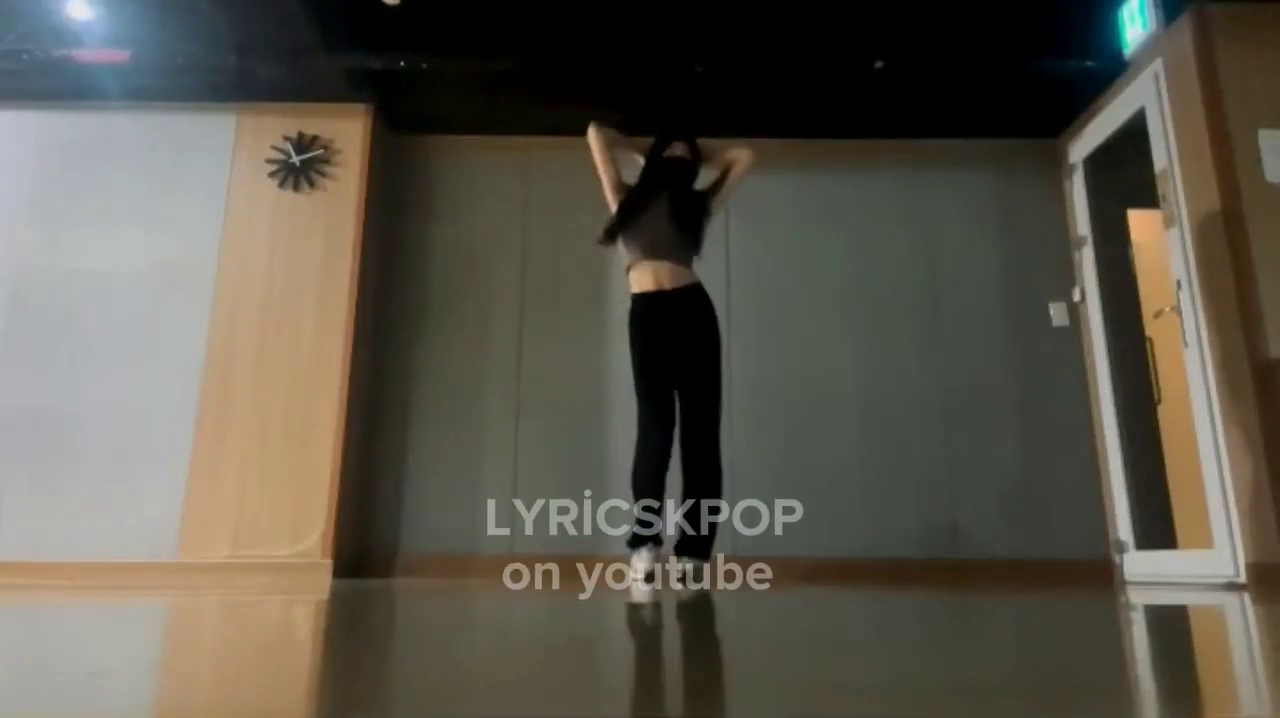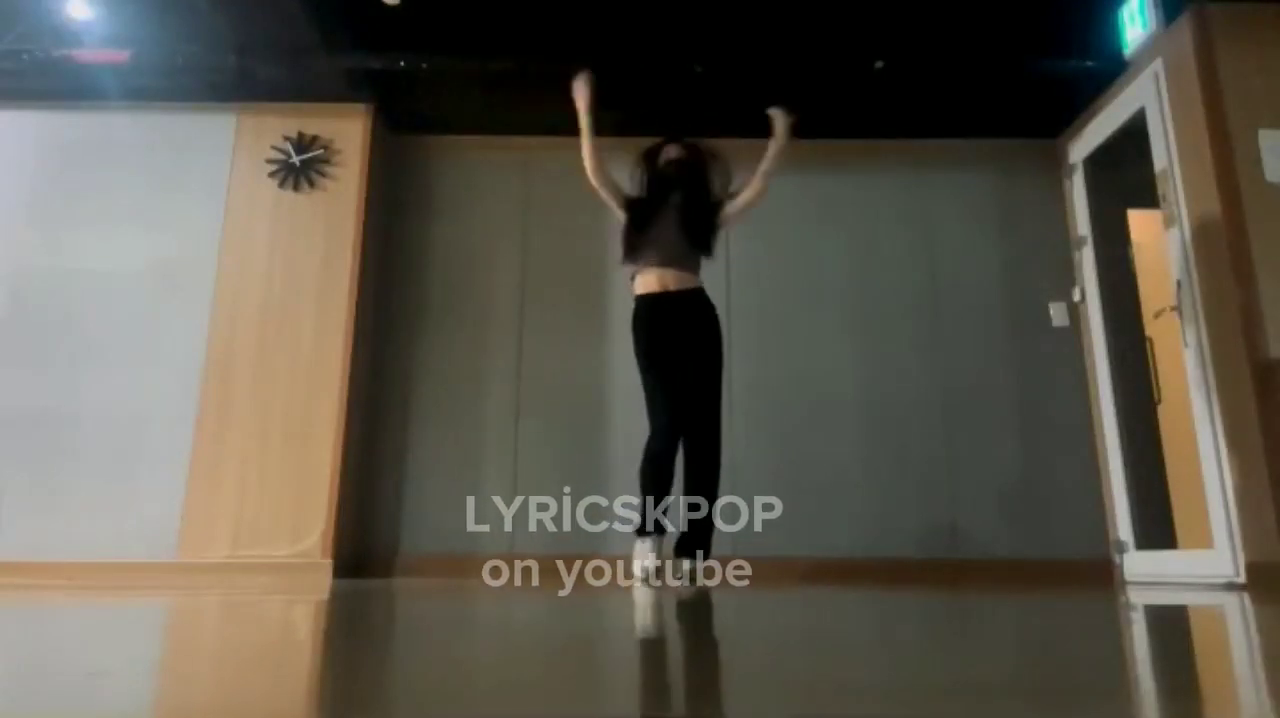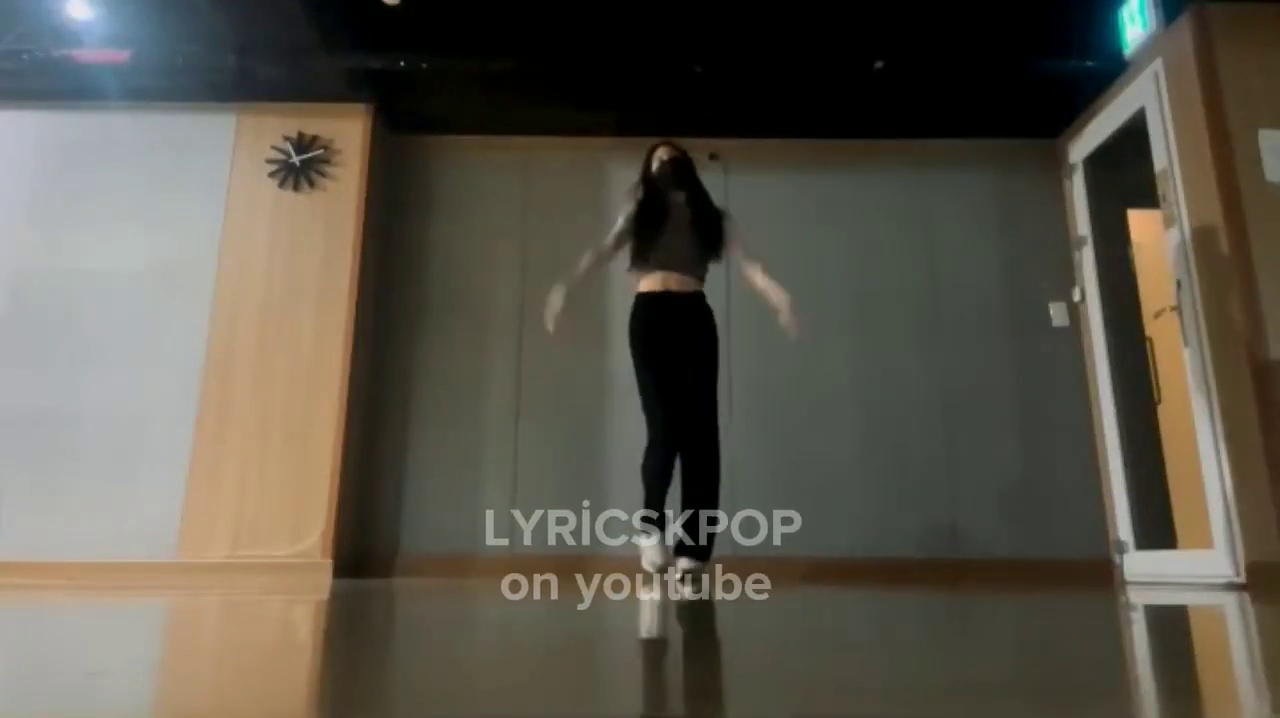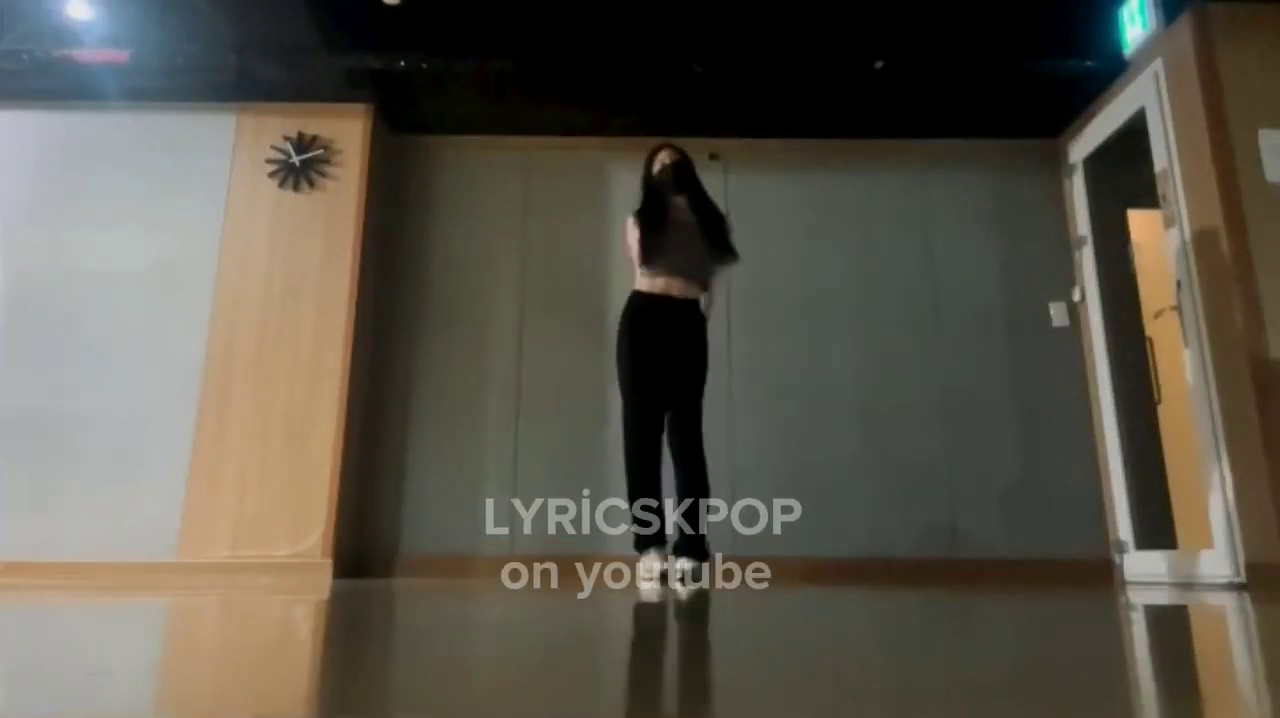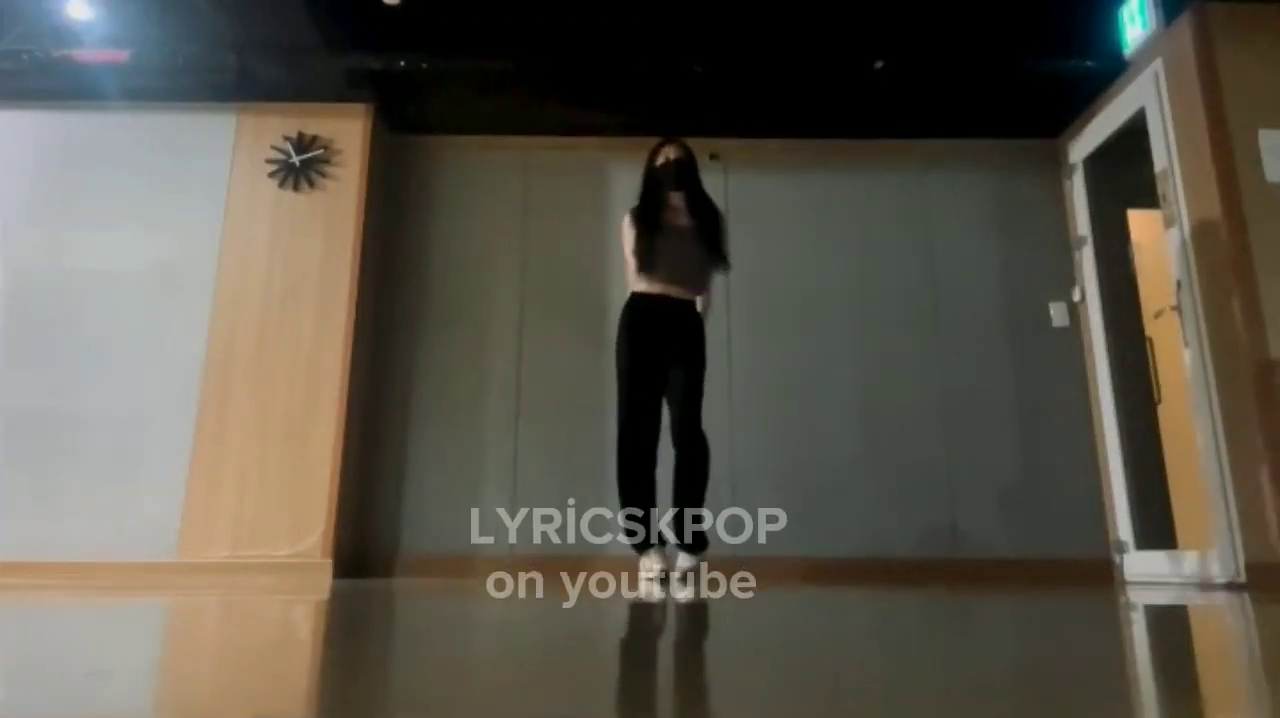
dt=0.2s
person 1, frame 1
left shoulder: (697, 205)
right shoulder: (626, 200)
left elbow: (743, 158)
right elbow: (596, 135)
left wrist: (701, 160)
right wrist: (640, 151)
left hip: (693, 310)
right hip: (648, 314)
left knee: (700, 431)
right knee: (655, 427)
left ankle: (691, 553)
right ankle: (644, 546)
person 1, frame 2
left shoulder: (707, 209)
right shoulder: (635, 208)
left elbow: (755, 188)
right elbow: (594, 172)
left wrist: (780, 135)
right wrist: (585, 112)
left hip: (697, 315)
right hip: (651, 314)
left knee: (702, 427)
right knee: (666, 418)
left ankle: (692, 551)
right ankle: (649, 534)
person 1, frame 3
left shoulder: (709, 217)
right shoulder: (640, 214)
left elbow: (745, 261)
right elbow: (603, 250)
left wrist: (776, 294)
right wrist: (566, 286)
left hip: (695, 319)
right hip: (649, 315)
left knee: (701, 431)
right knee: (665, 423)
left ankle: (693, 551)
right ankle: (652, 525)
person 1, frame 4
left shoulder: (711, 222)
right shoulder: (641, 221)
right elbow: (641, 274)
right wrist: (627, 343)
left hip: (688, 325)
right hip: (645, 319)
left knee: (685, 435)
right knee: (642, 433)
left ankle: (690, 551)
right ankle: (651, 547)
person 1, frame 5
left shoulder: (709, 221)
right shoulder: (636, 219)
right elbow: (636, 278)
left hip: (686, 327)
right hip: (642, 320)
left knee: (688, 428)
right knee: (637, 431)
left ankle: (688, 545)
right ankle: (649, 546)
